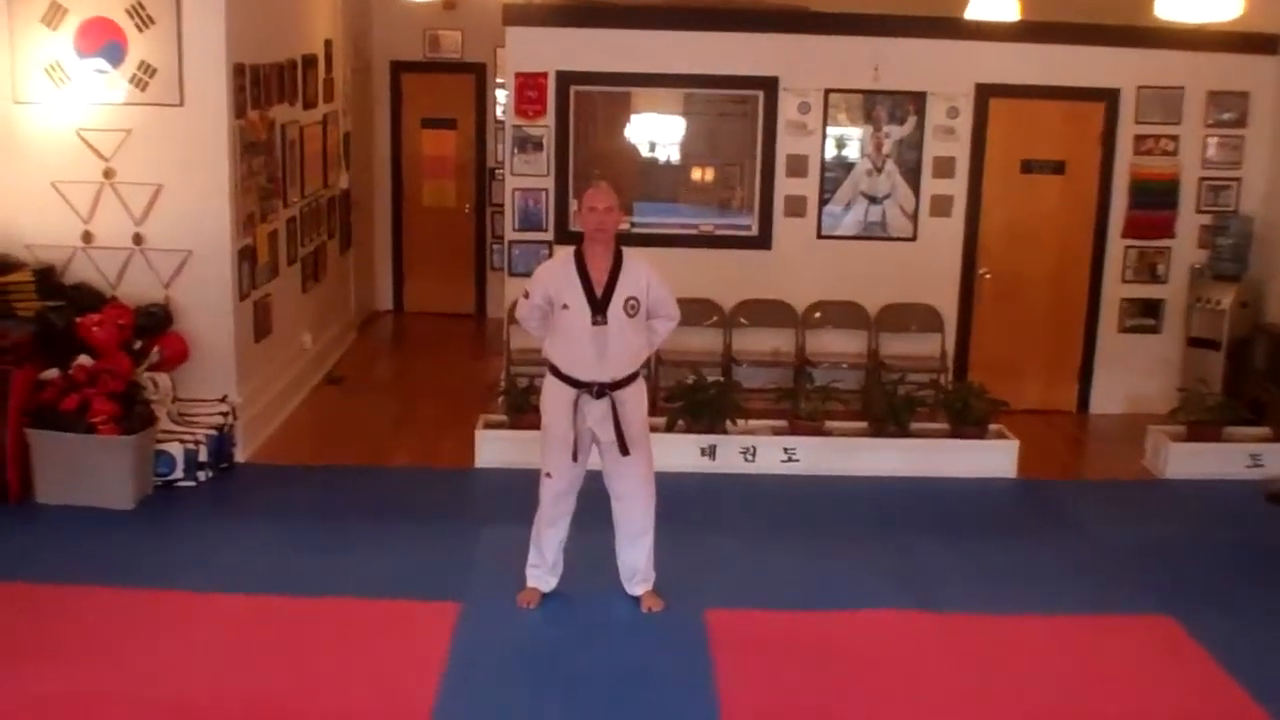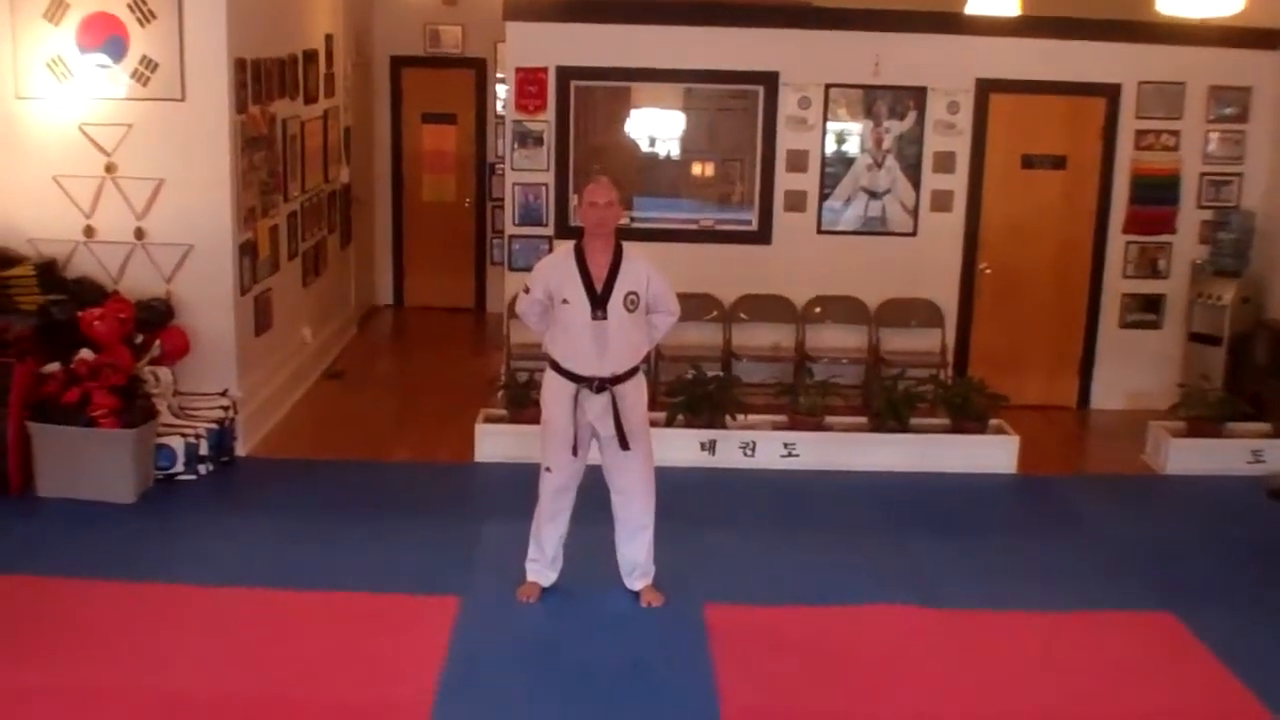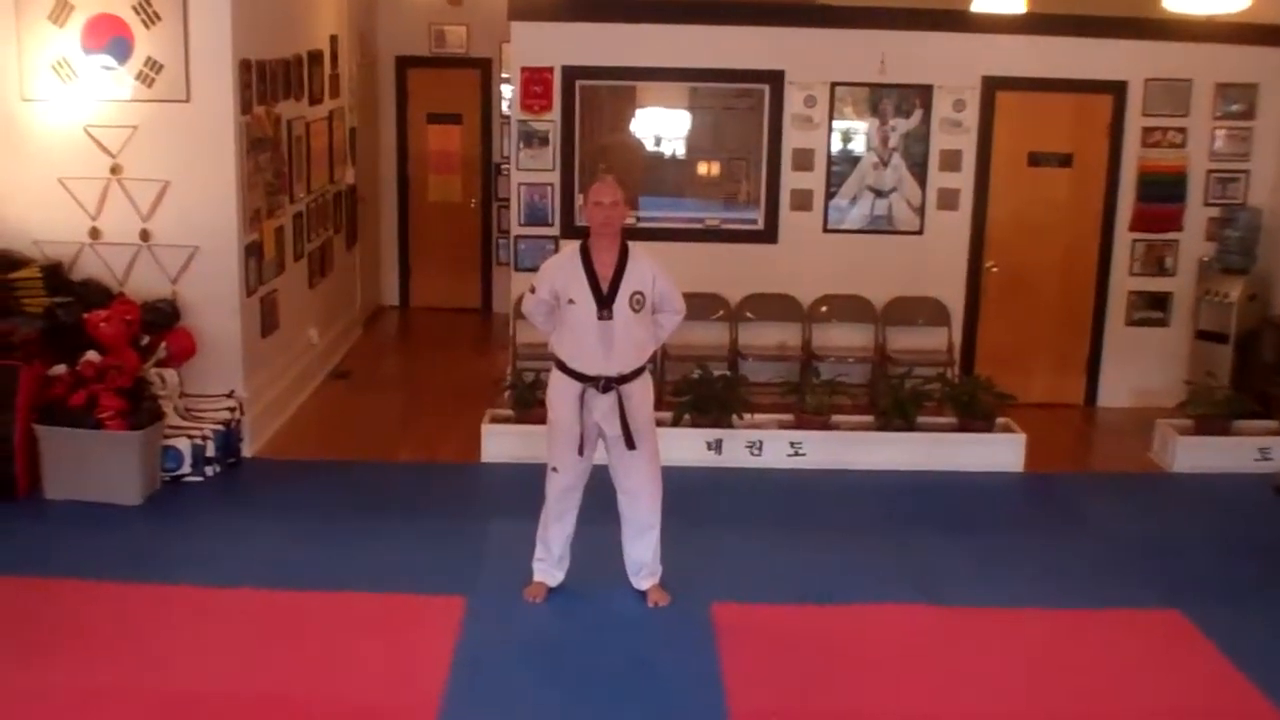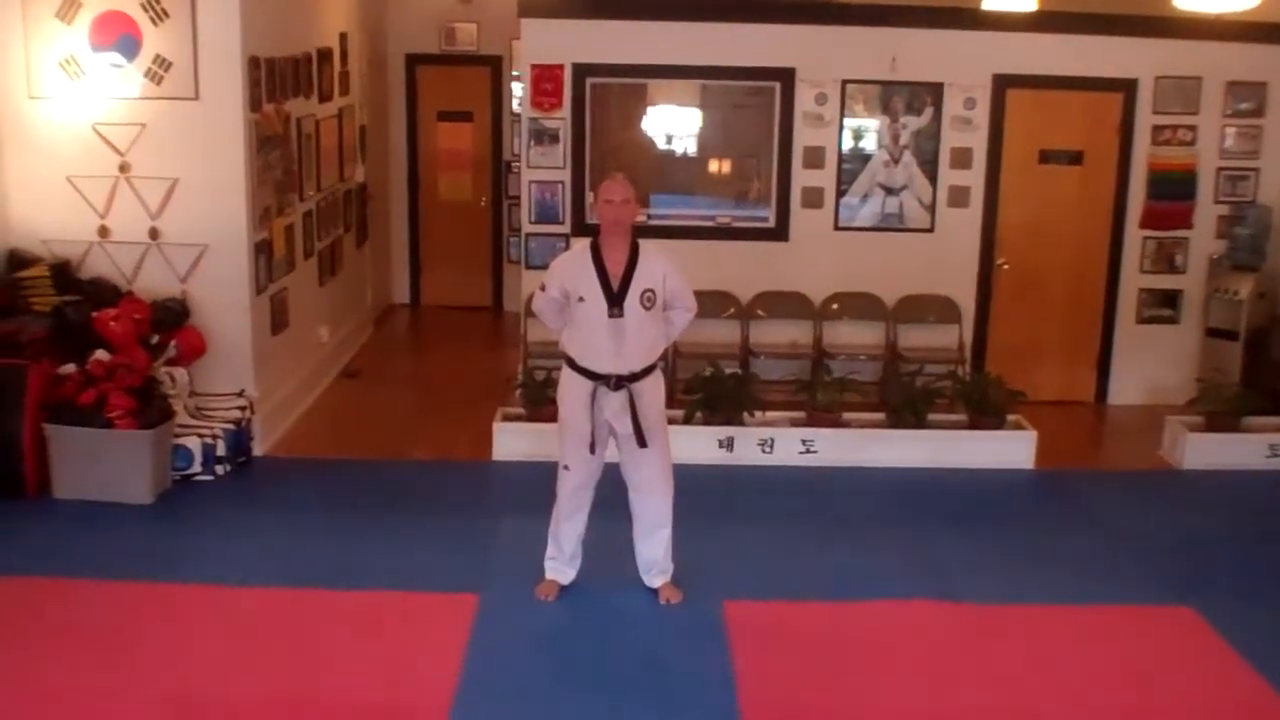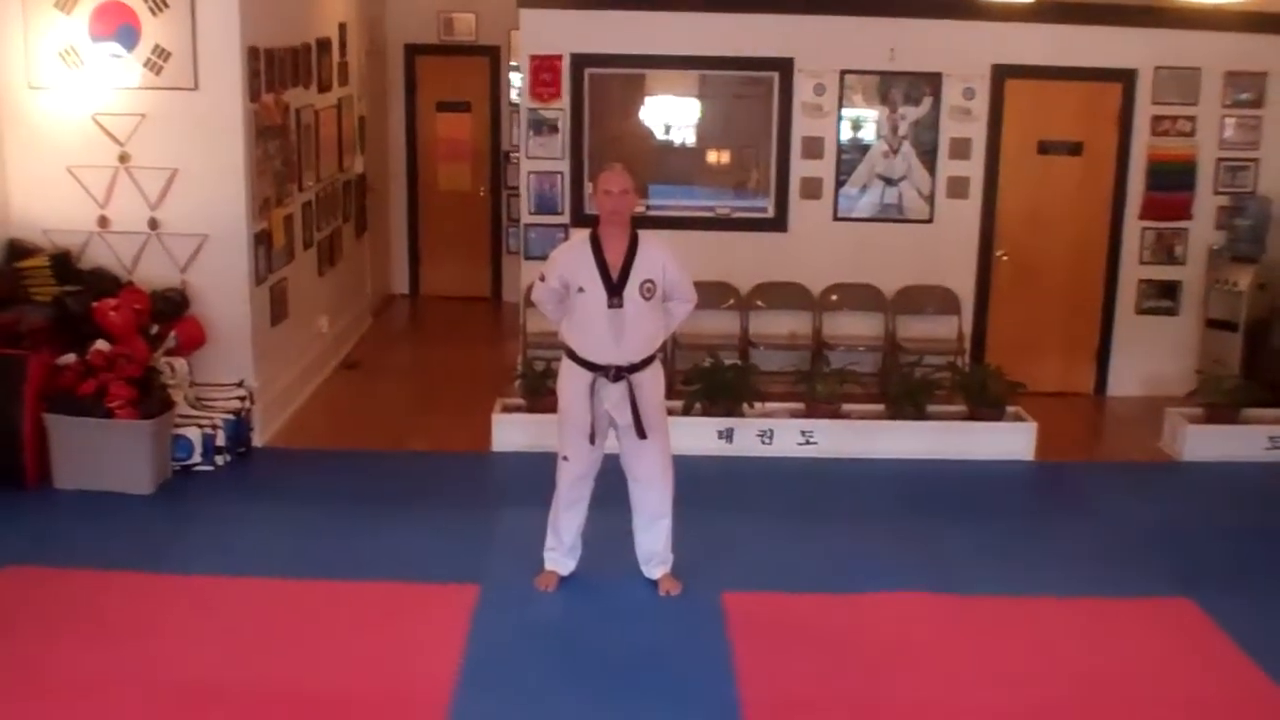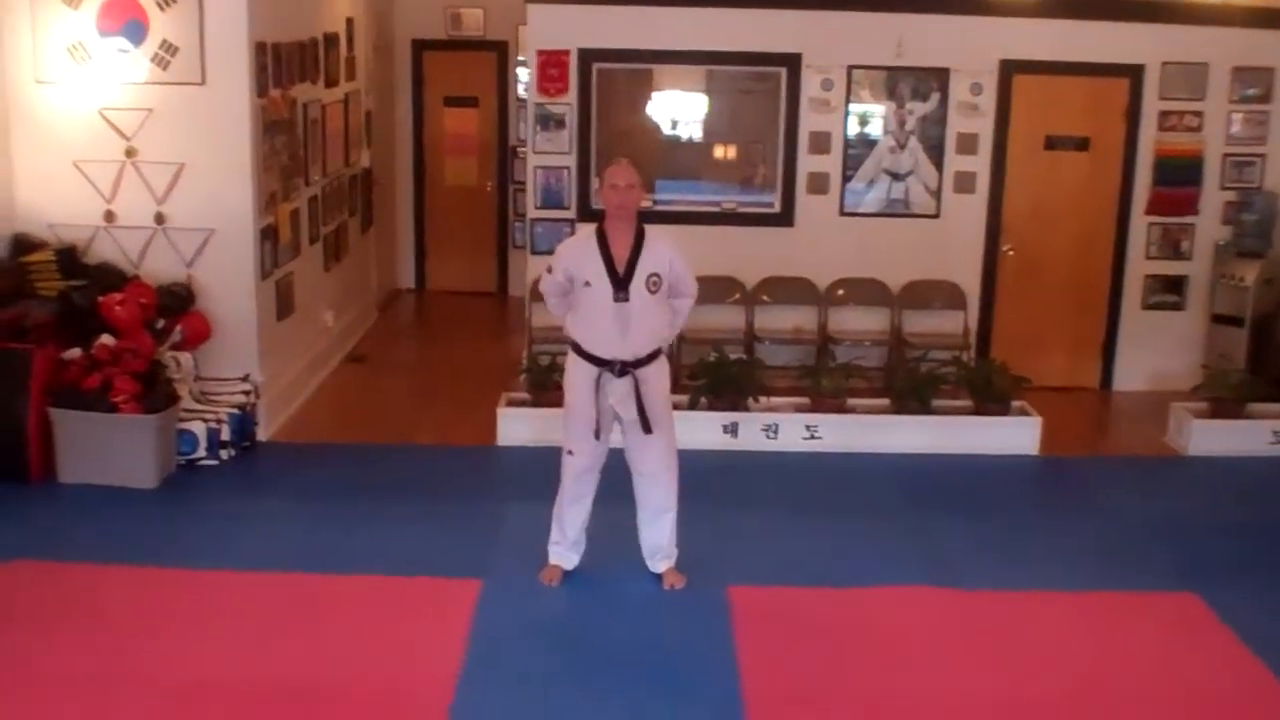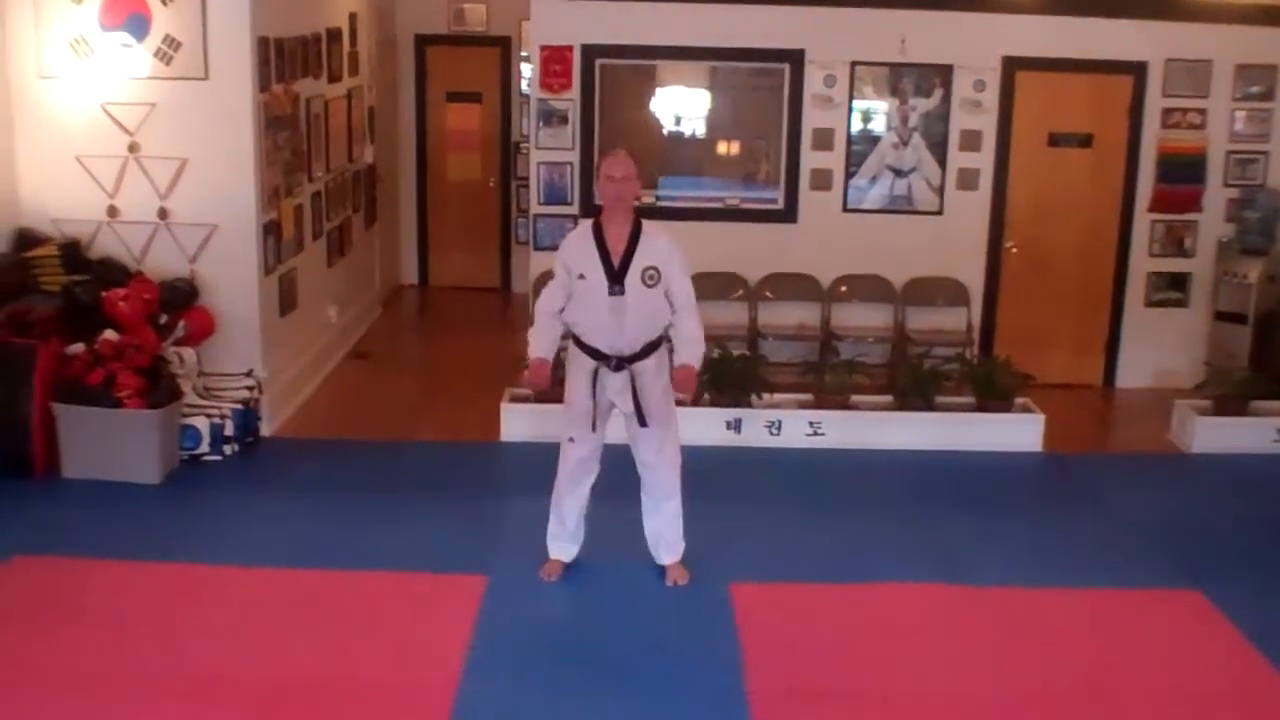
dt=0.4s
person 1, frame 1
left shoulder: (641, 274)
right shoulder: (553, 273)
left elbow: (667, 316)
right elbow: (528, 314)
left wrist: (638, 350)
right wrist: (561, 345)
left hip: (623, 397)
right hip: (566, 395)
left knee: (635, 492)
right knee: (555, 489)
left ankle: (641, 583)
right ankle: (539, 578)
person 1, frame 2
left shoulder: (640, 270)
right shoulder: (553, 268)
left elbow: (668, 312)
right elbow: (528, 310)
left wrist: (637, 345)
right wrist: (561, 341)
left hip: (623, 392)
right hip: (567, 390)
left knee: (635, 487)
right knee: (556, 483)
left ankle: (640, 577)
right ankle: (539, 573)
person 1, frame 3
left shoulder: (646, 269)
right shoulder: (559, 268)
left elbow: (673, 310)
right elbow: (535, 309)
left wrist: (642, 344)
right wrist: (569, 341)
left hip: (629, 391)
right hip: (573, 390)
left knee: (642, 486)
right knee: (562, 483)
left ankle: (647, 576)
right ankle: (546, 572)
person 1, frame 4
left shoulder: (657, 266)
right shoulder: (569, 265)
left elbow: (684, 308)
right elbow: (545, 307)
left wrist: (653, 343)
right wrist: (579, 338)
left hip: (640, 389)
right hip: (584, 388)
left knee: (653, 484)
right knee: (574, 481)
left ankle: (659, 574)
right ankle: (558, 570)
person 1, frame 5
left shoulder: (657, 256)
right shoulder: (568, 256)
left elbow: (684, 299)
right elbow: (544, 297)
left wrist: (651, 334)
right wrist: (579, 330)
left hip: (639, 379)
right hip: (583, 378)
left knee: (653, 475)
right knee: (573, 472)
left ankle: (658, 565)
right ankle: (558, 561)
person 1, frame 6
left shoulder: (664, 251)
right shoulder: (574, 250)
left elbow: (685, 295)
right elbow: (552, 292)
left wrist: (658, 335)
right wrist: (584, 328)
left hip: (646, 375)
right hip: (589, 374)
left knee: (658, 469)
right knee: (578, 467)
left ankle: (663, 560)
right ankle: (562, 555)
person 1, frame 7
left shoulder: (661, 245)
right shoulder: (575, 244)
left elbow: (685, 308)
right elbow: (551, 306)
left wrist: (687, 361)
right wrist: (540, 356)
left hip: (646, 368)
right hip: (588, 366)
left knee: (660, 462)
right knee: (576, 459)
left ankle: (669, 555)
right ankle: (561, 550)
